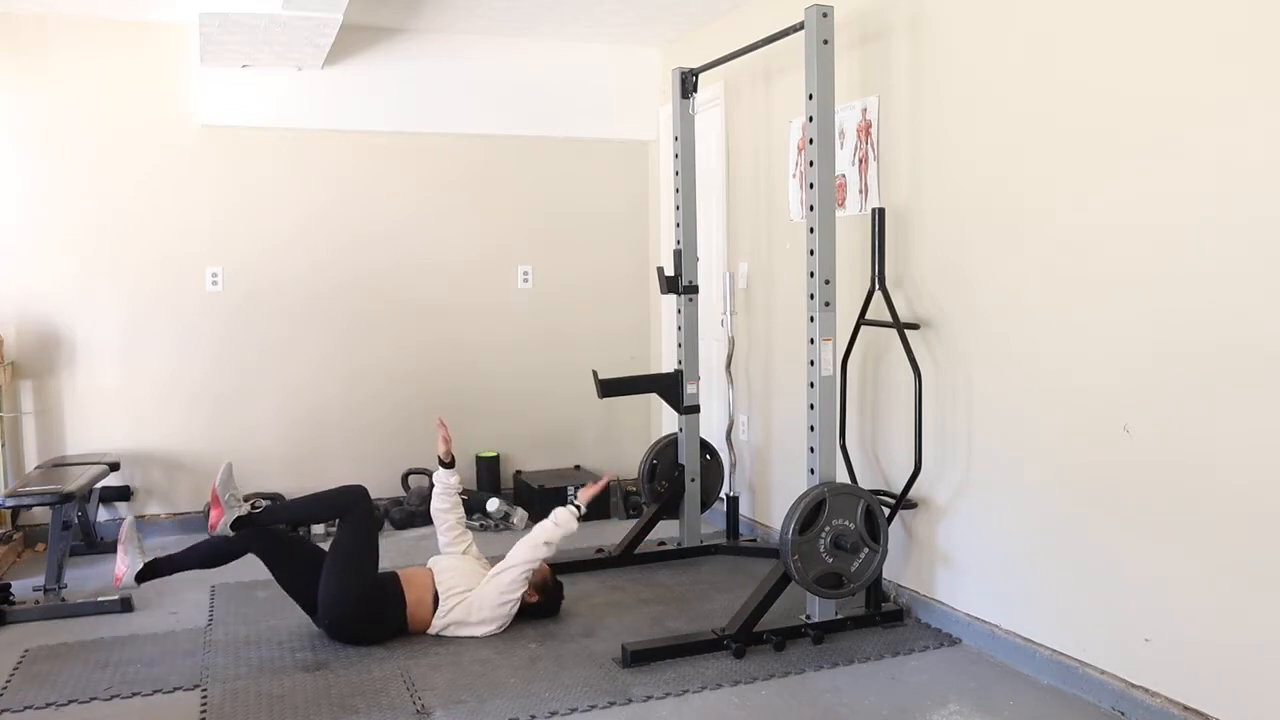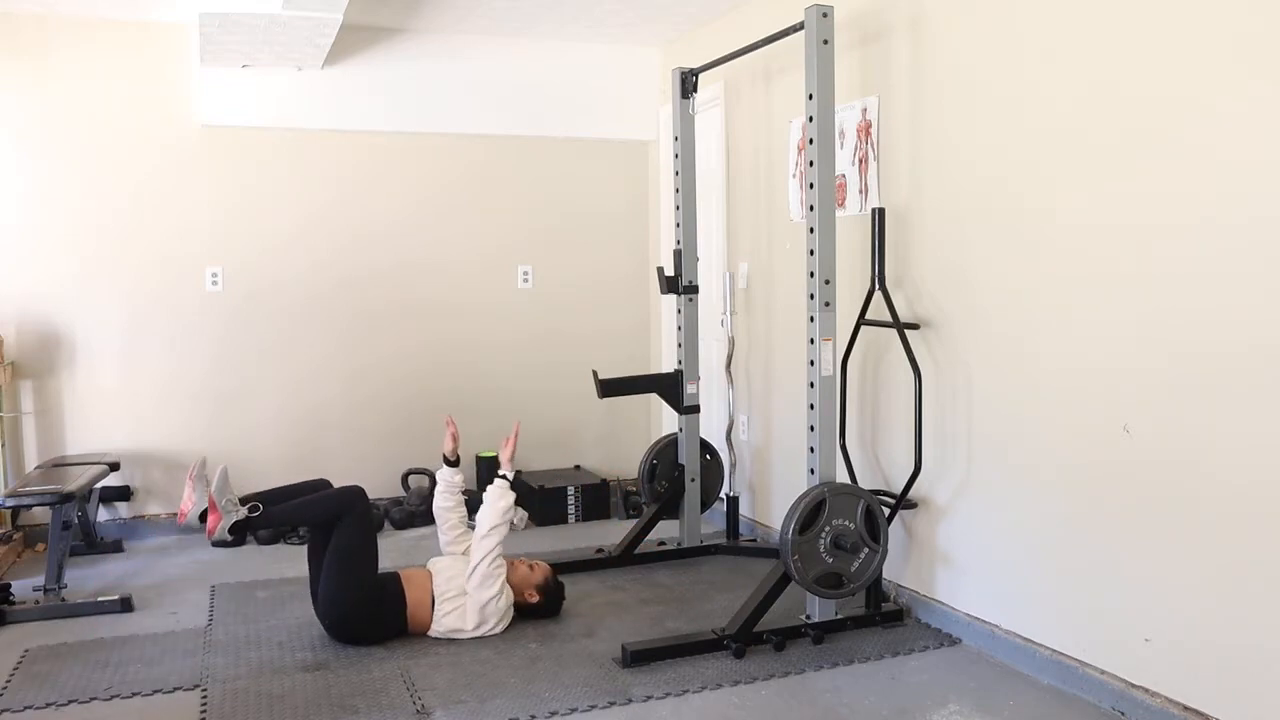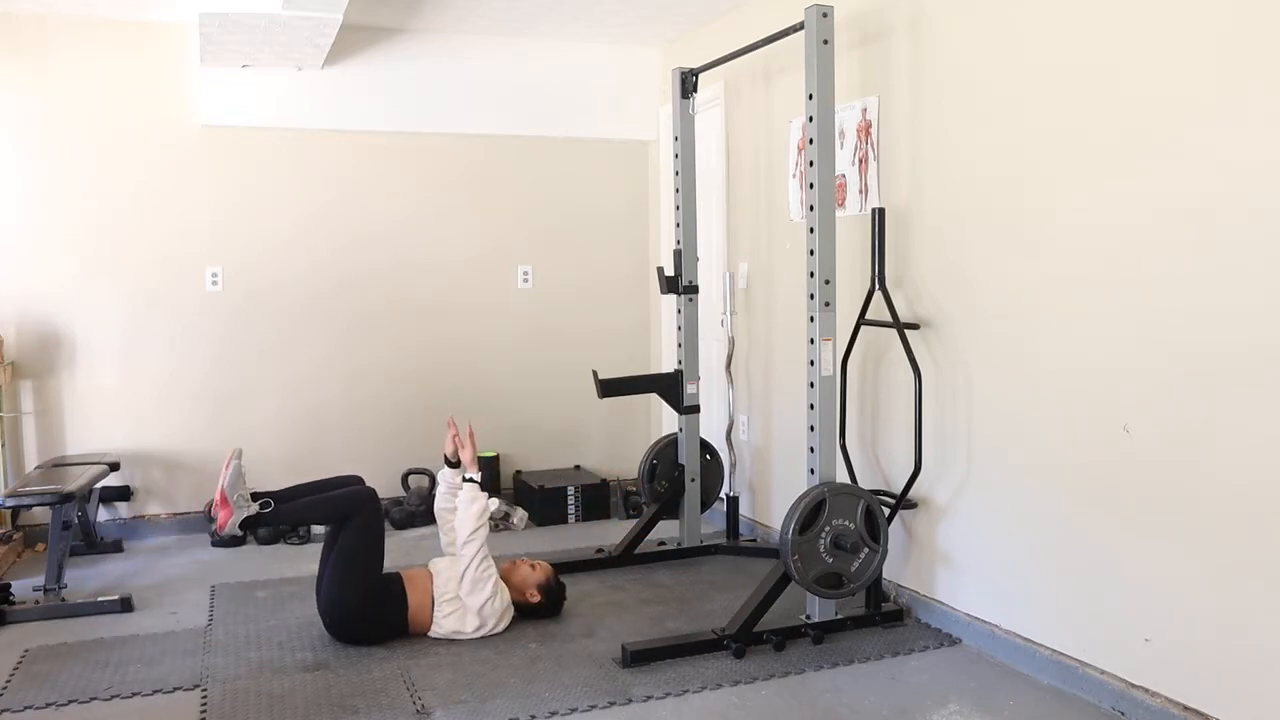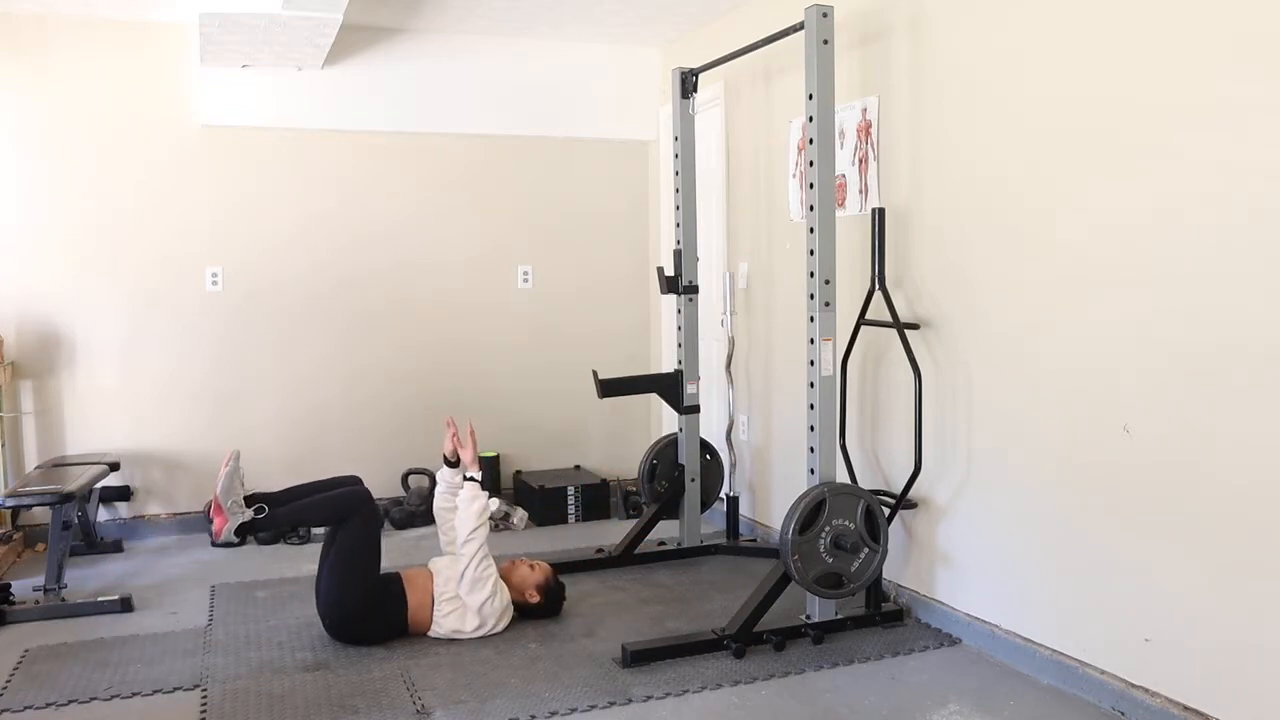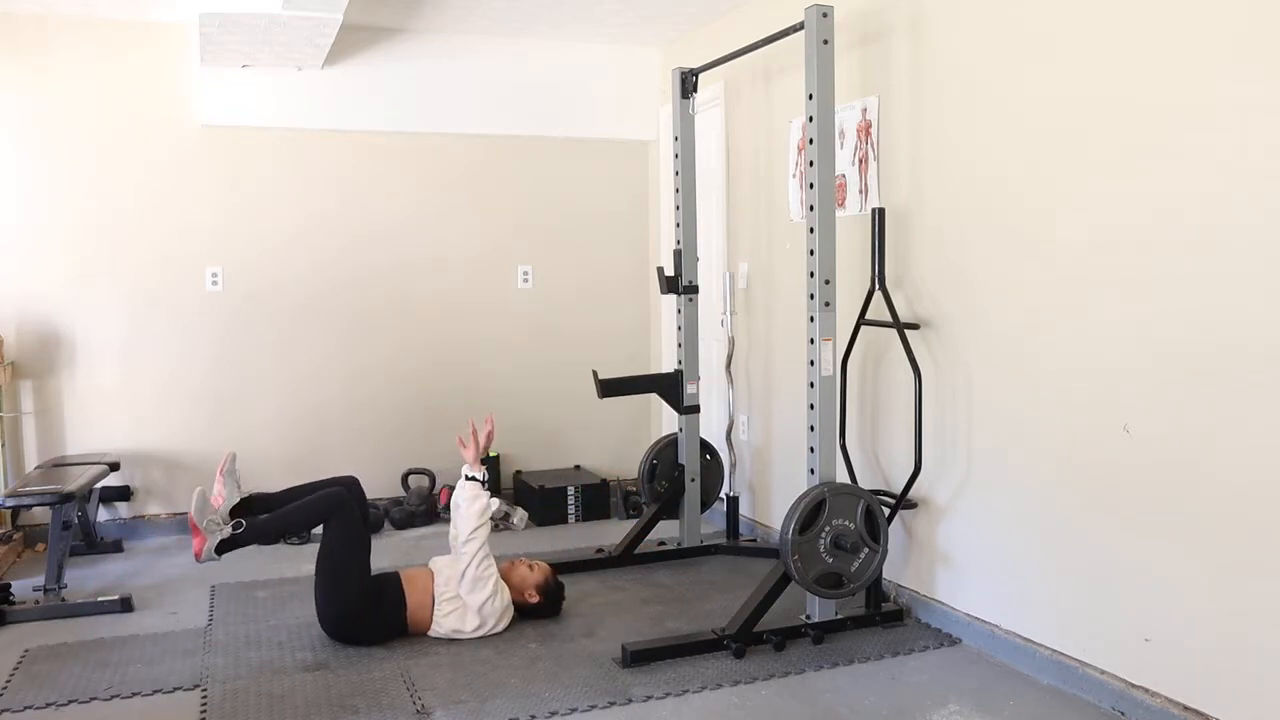
dt=0.4s
person 1, frame 1
left shoulder: (499, 606)
right shoulder: (478, 569)
left elbow: (529, 552)
right elbow: (450, 524)
left wrist: (575, 507)
right wrist: (446, 462)
left hip: (358, 615)
right hip: (349, 605)
left knee: (357, 498)
right knee: (261, 538)
left ankle: (240, 519)
right ankle: (141, 570)
person 1, frame 2
left shoulder: (496, 603)
right shoulder: (475, 570)
left elbow: (490, 537)
right elbow: (454, 526)
left wrist: (505, 472)
right wrist: (451, 461)
left hip: (354, 614)
right hip: (347, 603)
left knee: (353, 498)
right knee: (324, 489)
left ankle: (236, 522)
right ankle: (230, 513)
person 1, frame 3
left shoulder: (494, 605)
right shoulder: (481, 579)
left elbow: (472, 542)
right elbow: (454, 531)
left wrist: (472, 474)
right wrist: (452, 464)
left hip: (355, 614)
right hip: (348, 601)
left knee: (364, 499)
right knee: (353, 485)
left ankle: (247, 517)
right ankle: (250, 503)
person 1, frame 4
left shoulder: (493, 605)
right shoulder: (483, 580)
left elbow: (473, 541)
right elbow: (453, 530)
left wrist: (472, 471)
right wrist: (452, 462)
left hip: (355, 615)
right hip: (347, 601)
left knee: (359, 500)
right knee: (351, 486)
left ankle: (243, 523)
right ankle: (247, 504)
person 1, frame 5
left shoulder: (495, 604)
right shoulder: (484, 581)
left elbow: (474, 542)
right elbow: (466, 535)
left wrist: (475, 470)
right wrist: (476, 462)
left hip: (355, 616)
right hip: (362, 600)
left knee: (337, 502)
right knee: (348, 488)
left ankle: (223, 540)
right ankle: (236, 506)
